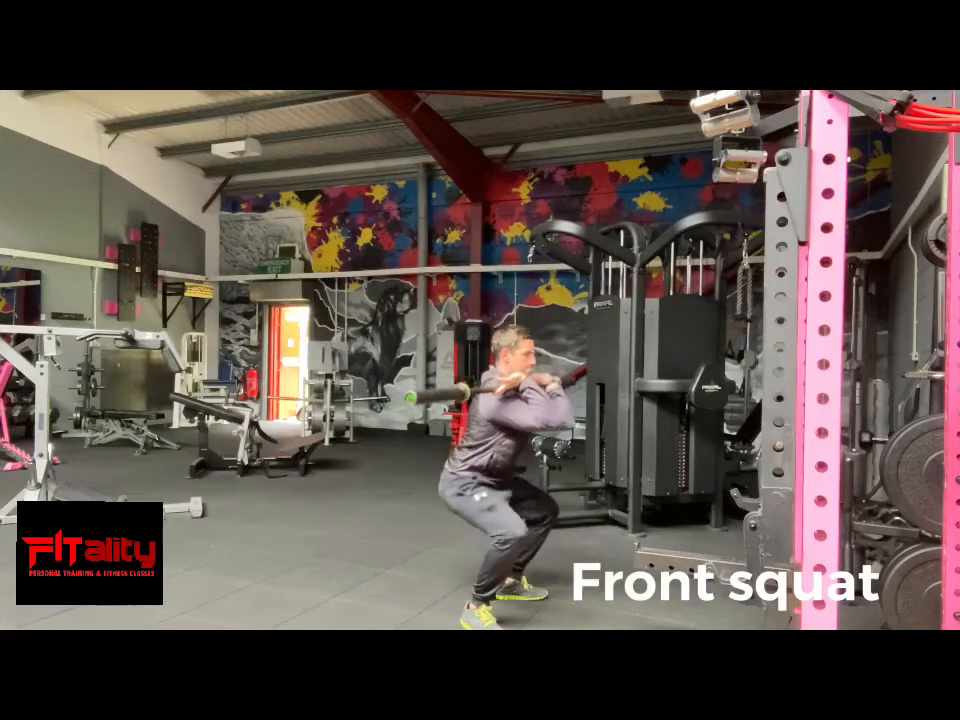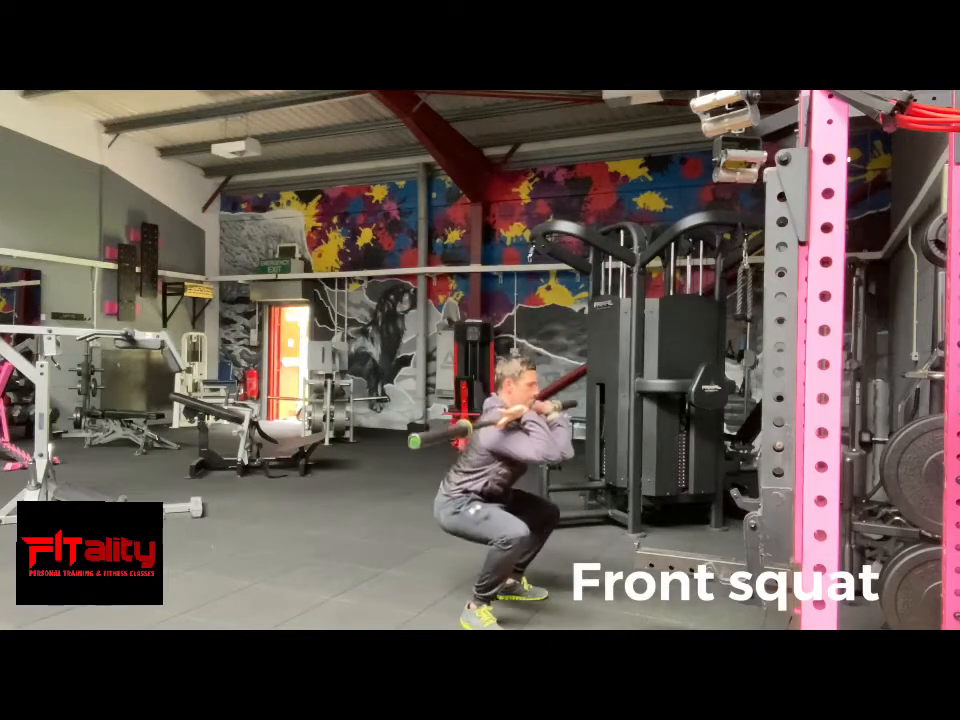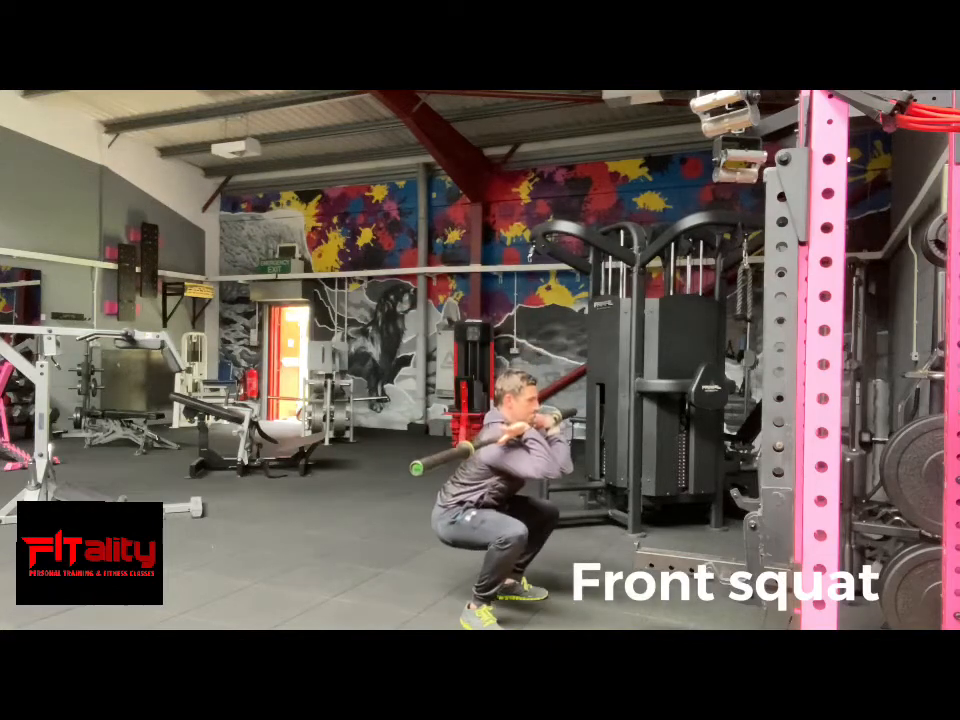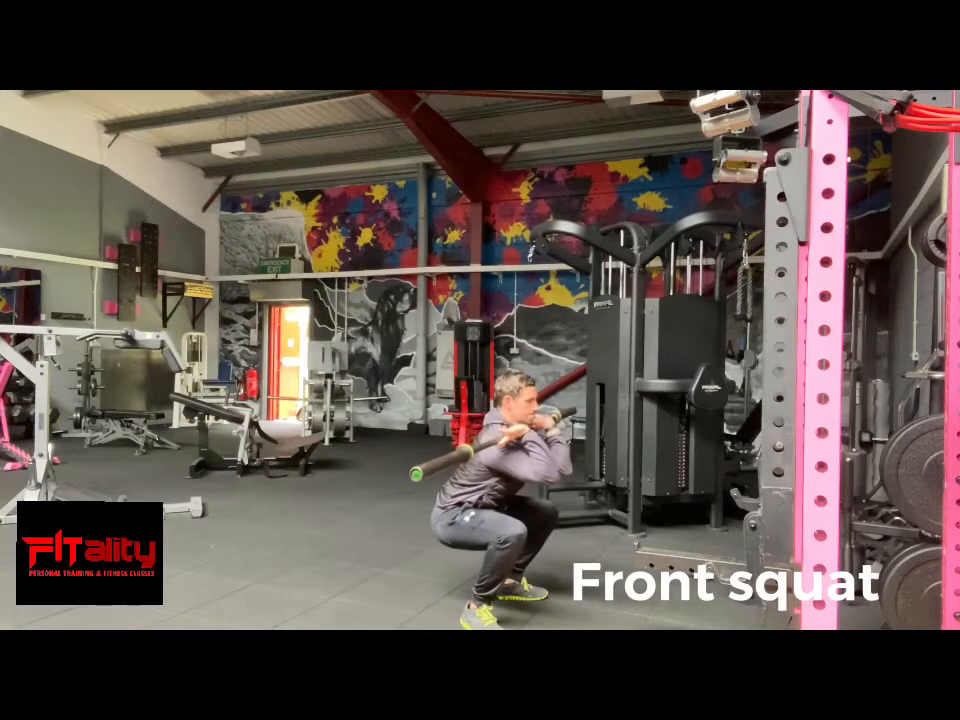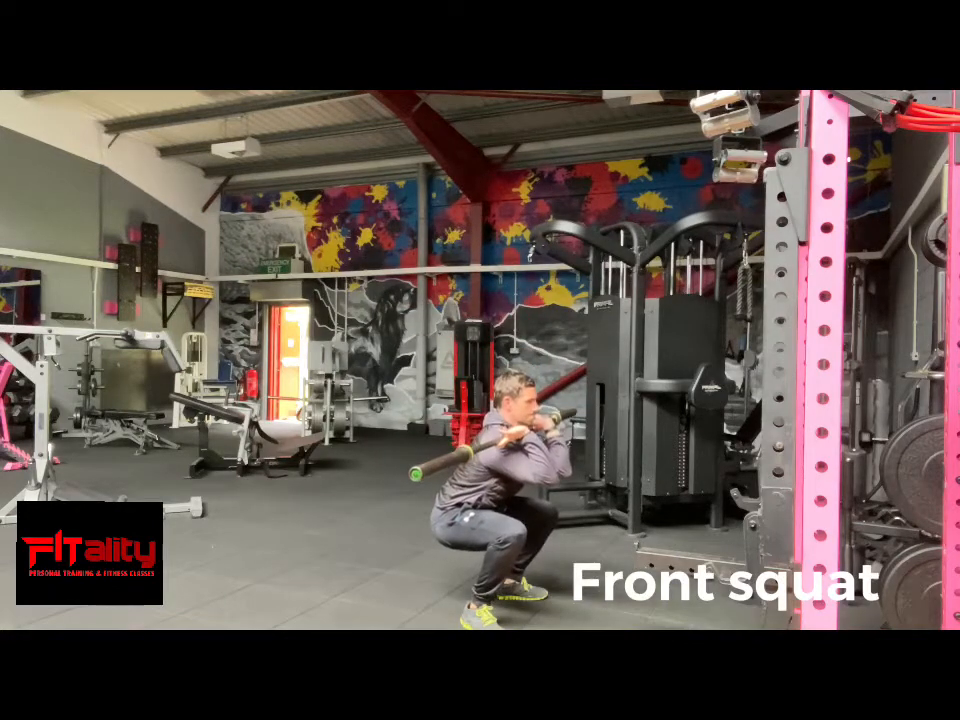
dt=0.3s
person 1, frame 1
left shoulder: (519, 391)
right shoulder: (497, 397)
left elbow: (564, 420)
right elbow: (544, 420)
left wrist: (551, 385)
right wrist: (529, 384)
left hip: (496, 479)
right hip: (464, 483)
left knee: (545, 510)
right knee: (513, 533)
left ankle: (510, 580)
right ankle: (476, 607)
person 1, frame 2
left shoulder: (519, 417)
right shoulder: (498, 426)
left elbow: (564, 451)
right elbow: (545, 453)
left wrist: (552, 414)
right wrist: (532, 416)
left hip: (489, 496)
right hip: (458, 504)
left knee: (547, 514)
right knee: (515, 534)
left ankle: (510, 580)
right ankle: (476, 607)
person 1, frame 3
left shoulder: (519, 431)
right shoulder: (498, 440)
left elbow: (563, 467)
right elbow: (547, 471)
left wrist: (551, 429)
right wrist: (531, 432)
left hip: (485, 506)
right hip: (454, 516)
left knee: (546, 513)
right knee: (513, 533)
left ankle: (510, 580)
right ankle: (477, 608)
person 1, frame 4
left shoulder: (518, 432)
right shoulder: (497, 441)
left elbow: (562, 468)
right elbow: (546, 474)
left wrist: (551, 429)
right wrist: (530, 434)
left hip: (485, 507)
right hip: (453, 516)
left knee: (546, 514)
right knee: (512, 533)
left ankle: (511, 580)
right ankle: (477, 607)
person 1, frame 5
left shoulder: (518, 435)
right shoulder: (497, 442)
left elbow: (562, 470)
right elbow: (545, 476)
left wrist: (551, 431)
right wrist: (529, 435)
left hip: (483, 508)
right hip: (452, 517)
left knee: (546, 514)
right knee: (512, 533)
left ankle: (510, 580)
right ankle: (477, 607)
